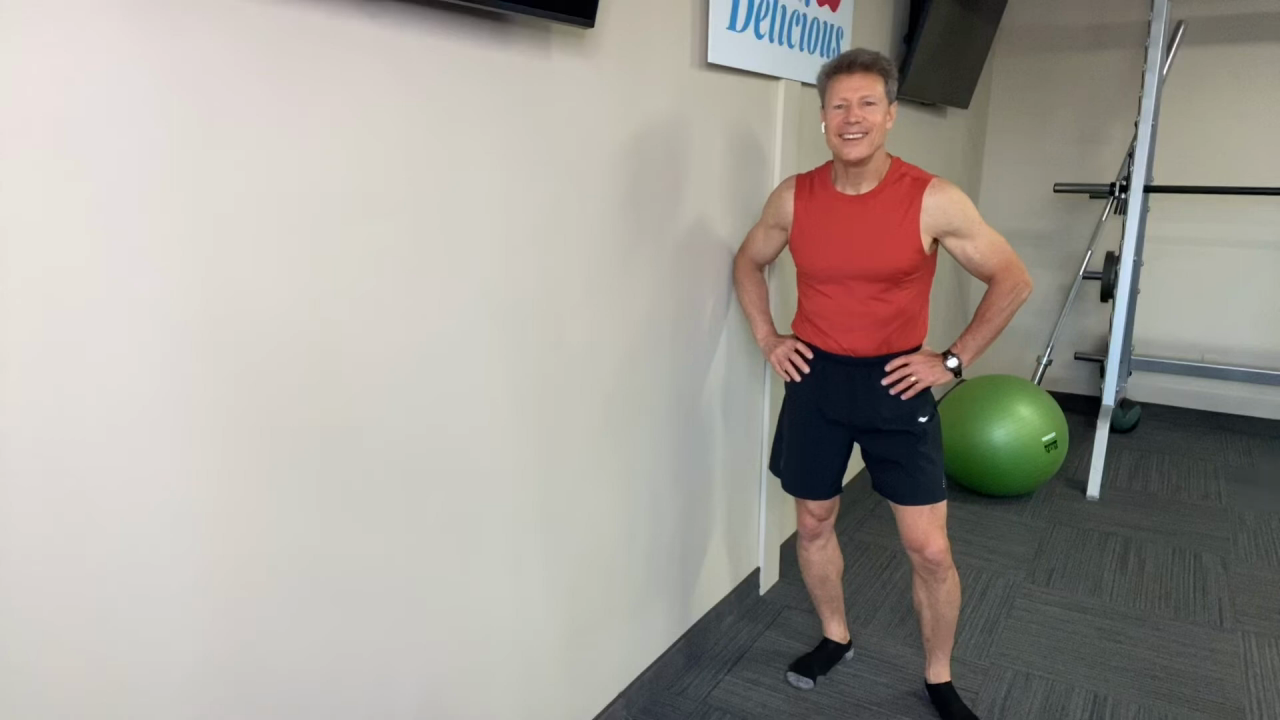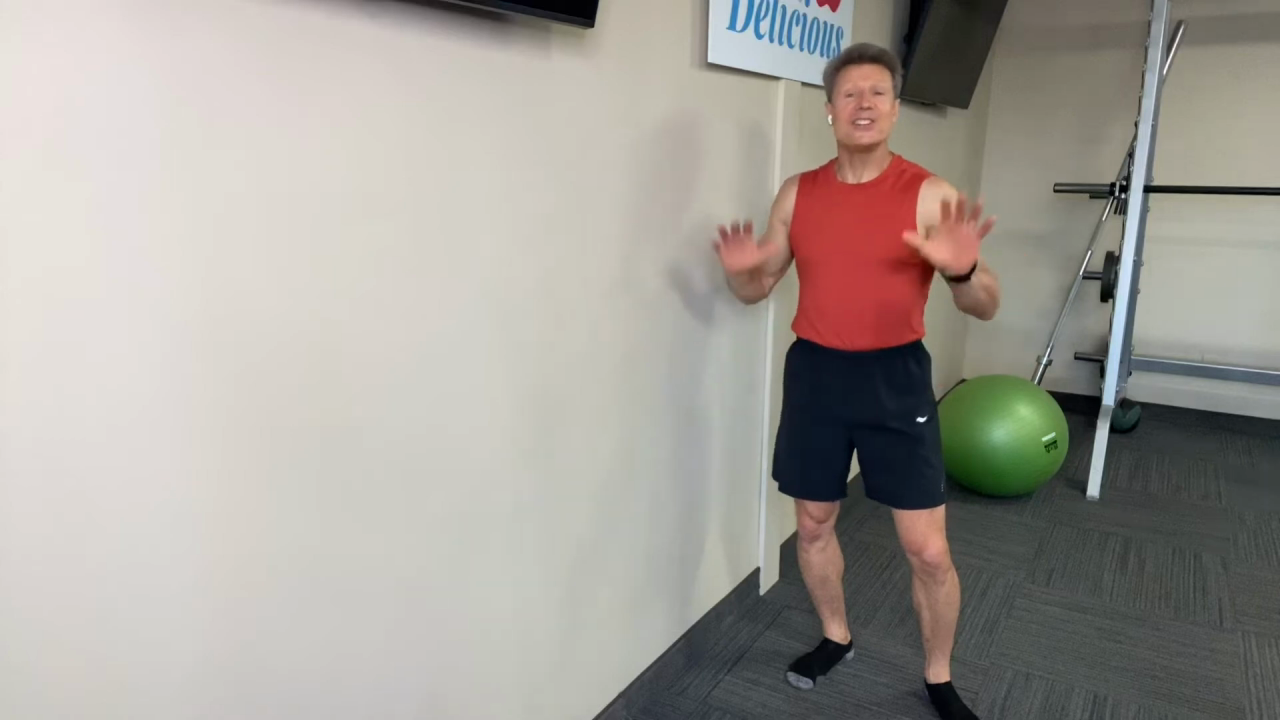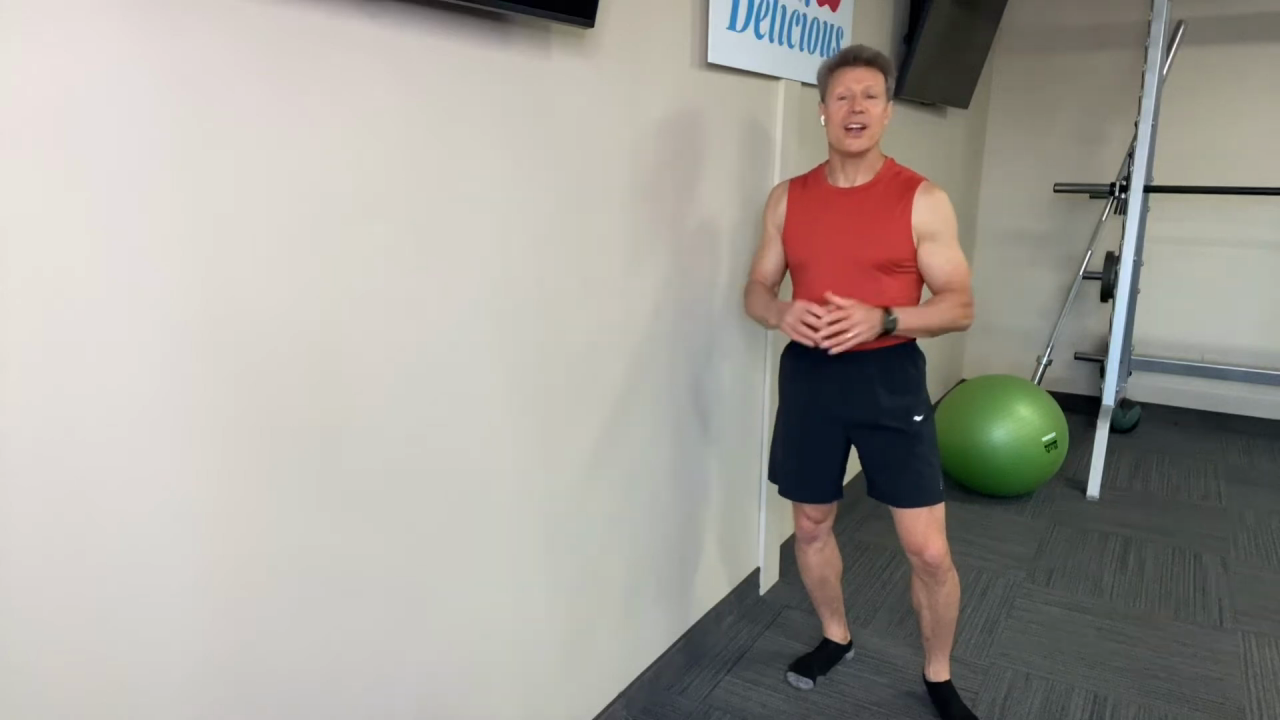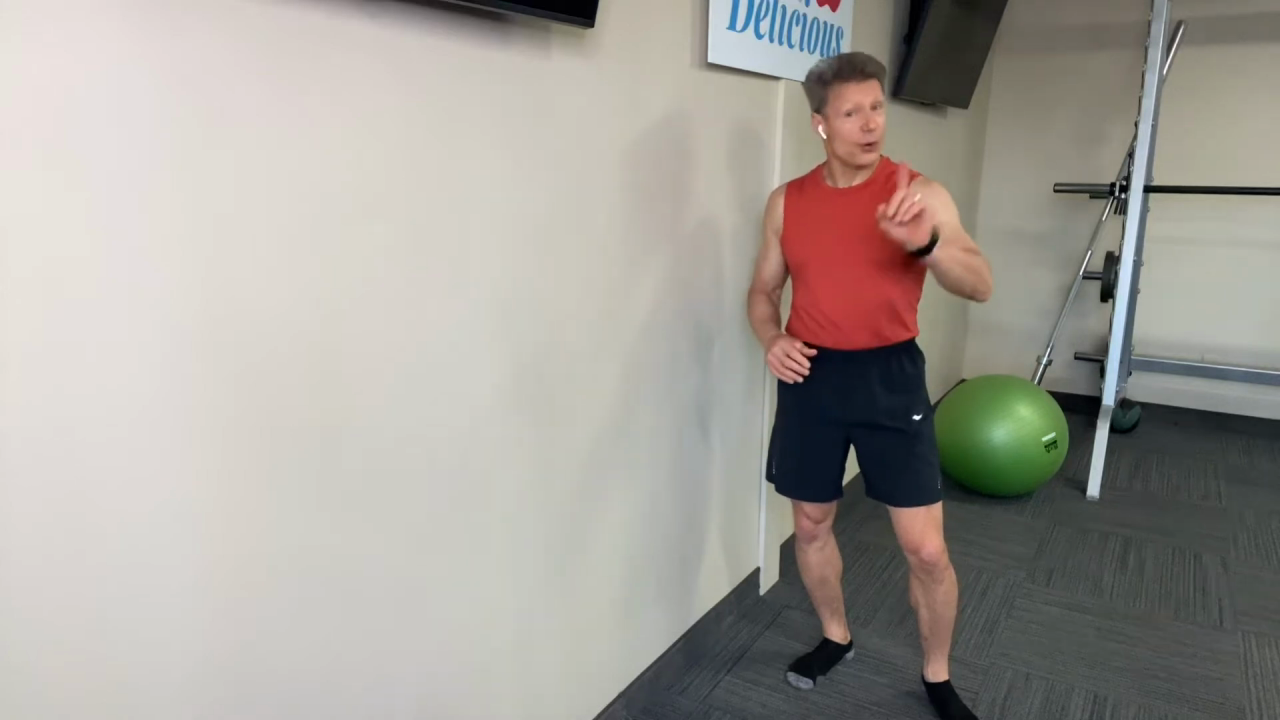
dt=0.5s
person 1, frame 1
left shoulder: (934, 201)
right shoulder: (793, 197)
left elbow: (1013, 281)
right elbow: (748, 263)
left wrist: (953, 360)
right wrist: (767, 338)
left hip: (896, 383)
right hip: (815, 379)
left knee: (929, 548)
right knee: (813, 522)
right ankle: (835, 637)
person 1, frame 2
left shoulder: (928, 193)
right shoulder: (798, 193)
left elbow: (984, 305)
right elbow: (762, 284)
left wrist: (961, 269)
right wrist: (742, 270)
left hip: (895, 378)
right hip: (814, 373)
left knee: (928, 550)
right knee: (813, 523)
right ankle: (835, 636)
person 1, frame 3
left shoulder: (923, 200)
right shoulder: (788, 198)
left elbow: (959, 306)
right elbow: (757, 289)
left wrist: (882, 320)
right wrist: (785, 316)
left hip: (890, 379)
right hip: (809, 376)
left knee: (929, 551)
right knee: (810, 526)
right ankle: (836, 637)
person 1, frame 4
left shoulder: (918, 194)
right shoulder: (786, 200)
left elbow: (977, 285)
right elbow: (763, 290)
left wrist: (924, 240)
right wrist: (771, 339)
left hip: (889, 376)
right hip: (810, 377)
left knee: (926, 549)
right knee: (810, 523)
right ankle: (835, 636)
